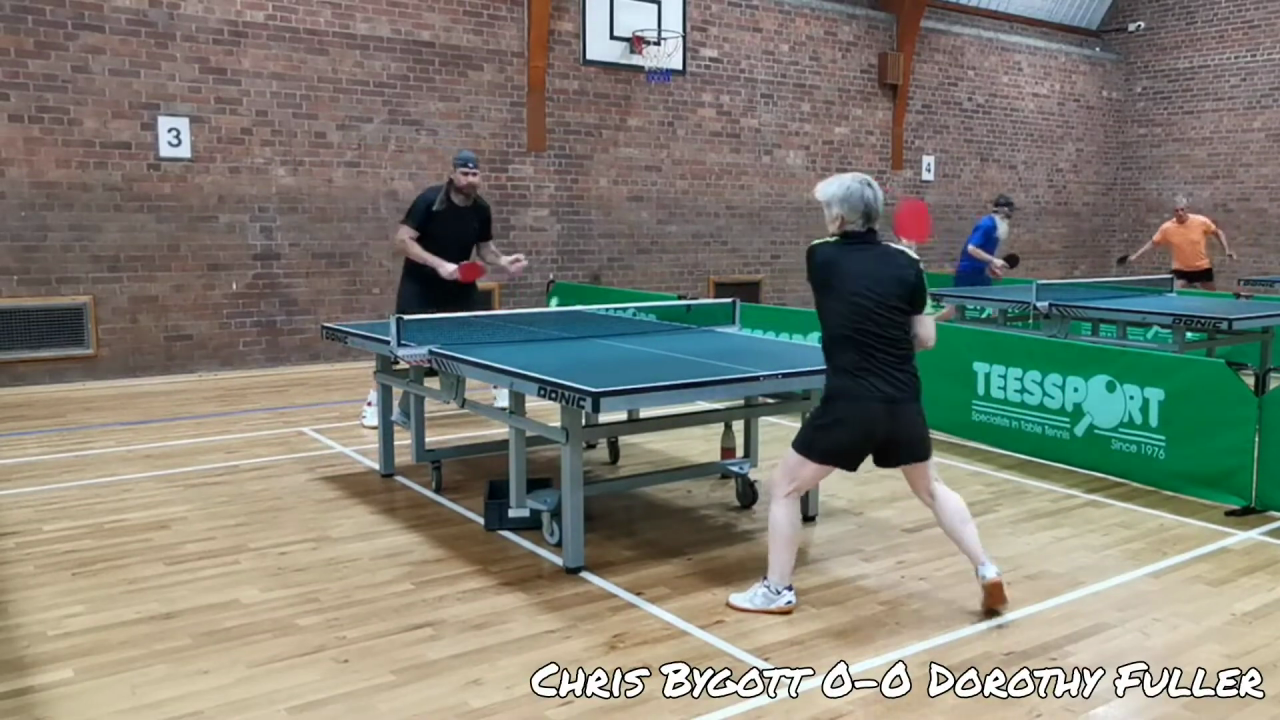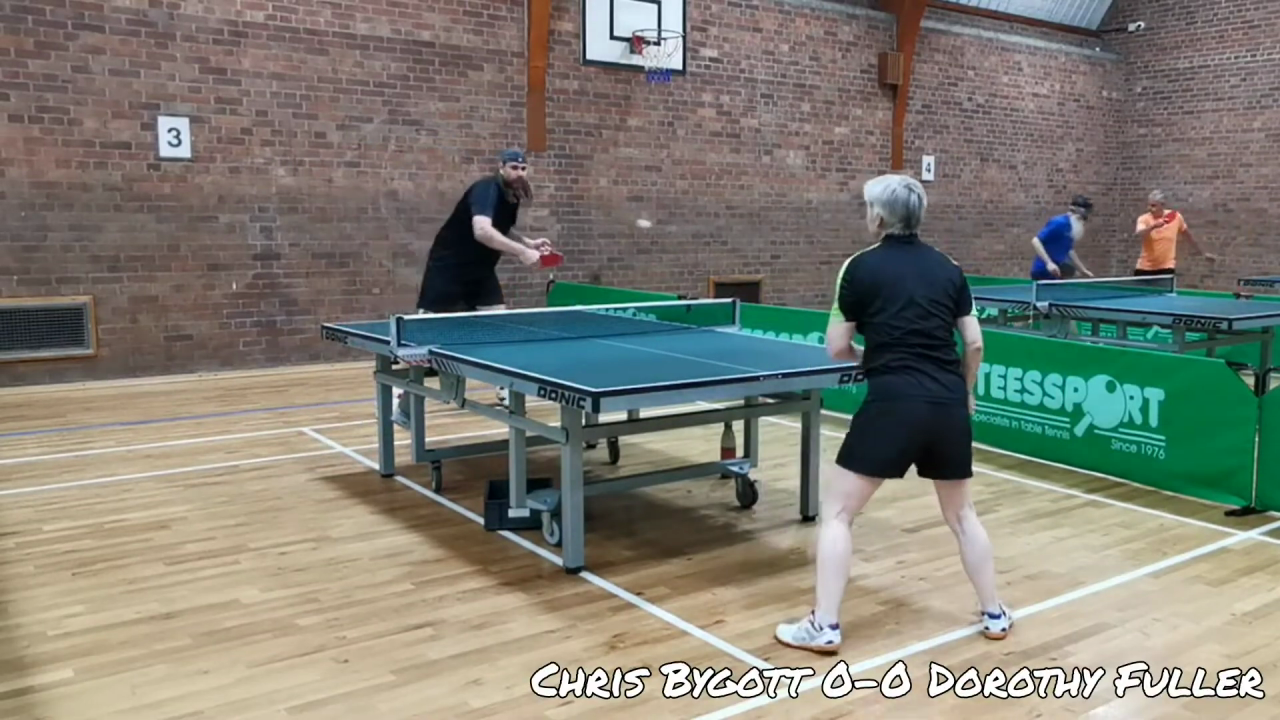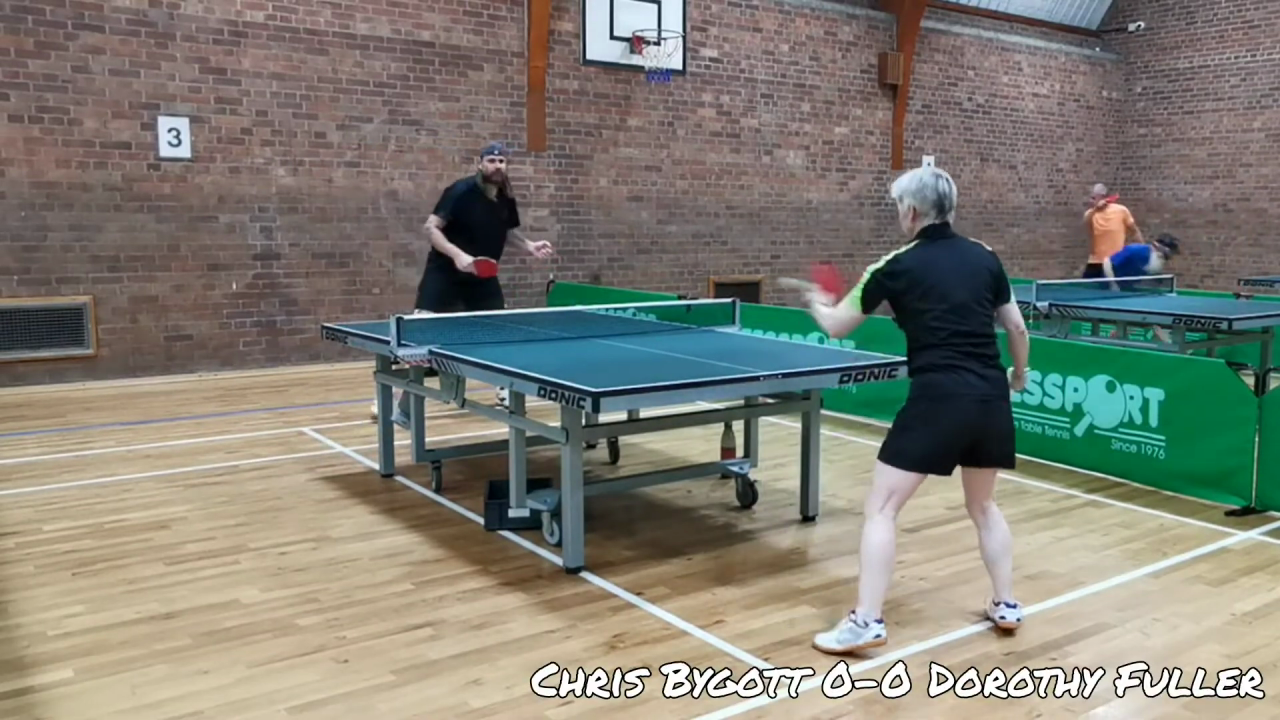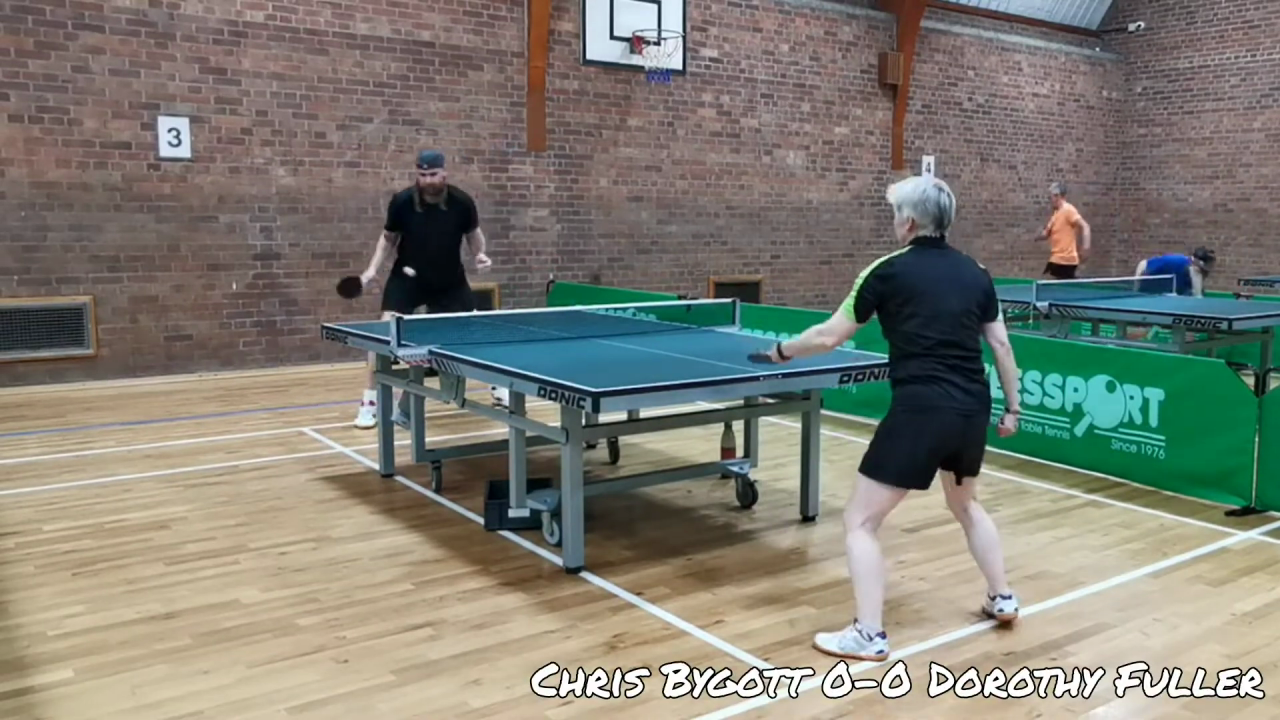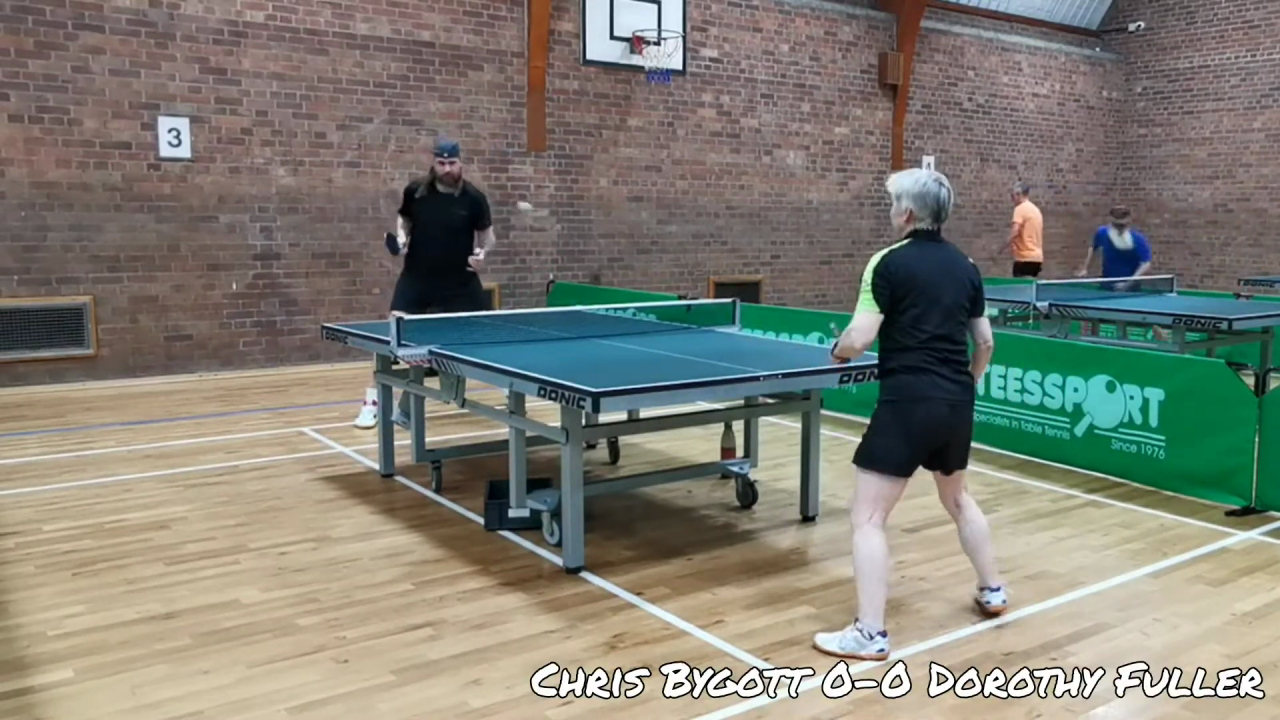
dt=0.4s
person 1, frame 1
left shoulder: (820, 257)
right shoulder: (906, 263)
right elbow: (925, 338)
left hip: (848, 404)
right hip: (903, 403)
left knee: (783, 489)
right knee: (930, 490)
left ankle: (778, 591)
right ankle: (985, 572)
person 1, frame 2
left shoulder: (860, 269)
right shoulder: (948, 269)
left elbow: (836, 348)
right elbow: (974, 344)
right wrist: (966, 392)
left hip: (894, 403)
right hip: (949, 404)
left knee: (837, 512)
right knee: (960, 514)
left ankle: (824, 625)
right ankle: (994, 614)
person 1, frame 3
left shoulder: (898, 266)
right shoulder: (985, 258)
left elbow: (837, 324)
right elbow: (1016, 327)
left wrist: (819, 302)
right wrist: (1019, 371)
left hip: (936, 399)
right hip: (990, 398)
left knee: (880, 509)
right knee: (983, 507)
left ankle: (864, 622)
right ankle: (1006, 606)
person 1, frame 4
left shoulder: (888, 272)
right shoulder: (975, 272)
left elbow: (830, 335)
right elbow: (1001, 346)
left wrist: (782, 350)
right wrist: (1011, 406)
left hip: (919, 411)
right hip: (972, 409)
left knee: (860, 521)
right knee: (966, 505)
left ankle: (868, 635)
right ankle: (1001, 598)
person 1, frame 5
left shoulder: (890, 262)
right shoulder: (965, 266)
left elbow: (857, 338)
right elbow: (984, 340)
left wrist: (838, 348)
left hip: (907, 401)
right hip: (956, 400)
left knee: (868, 516)
right knee: (956, 498)
left ankle: (871, 632)
right ankle: (991, 588)
person 2, frame 1
left shoulder: (481, 209)
right shoulder: (430, 200)
left elbow: (485, 248)
right elbow: (402, 240)
left wrist: (504, 262)
right wrist: (438, 264)
left hip: (460, 282)
right hip: (420, 281)
left ankle: (500, 392)
right ankle: (373, 403)
person 2, frame 2
left shoulder: (514, 198)
right shoulder: (487, 191)
right elbow: (482, 232)
left wrist: (529, 243)
right wrist: (522, 251)
left hip: (481, 272)
right hip: (447, 268)
left ankle: (505, 390)
right ankle: (398, 394)
person 2, frame 3
left shoulder: (507, 199)
right shoulder: (461, 191)
left elbow: (510, 233)
right elbow: (431, 227)
left wrist: (531, 247)
right wrist: (457, 255)
left hip: (483, 277)
right hip: (446, 271)
left ankle: (505, 392)
person 2, frame 4
left shoulder: (461, 203)
right shoulder: (401, 202)
left elbow: (474, 235)
right elbow: (388, 237)
left wrist: (480, 255)
right wrist: (373, 267)
left hip: (450, 282)
right hip: (407, 280)
left ankle: (498, 389)
right ankle: (370, 403)
person 2, frame 5
left shoulder: (474, 198)
right shoulder: (415, 191)
left elbow: (486, 235)
right elbow: (403, 219)
left wrist: (483, 253)
right wrist: (401, 234)
left hip: (461, 281)
right hip: (418, 277)
right ankle: (372, 402)
